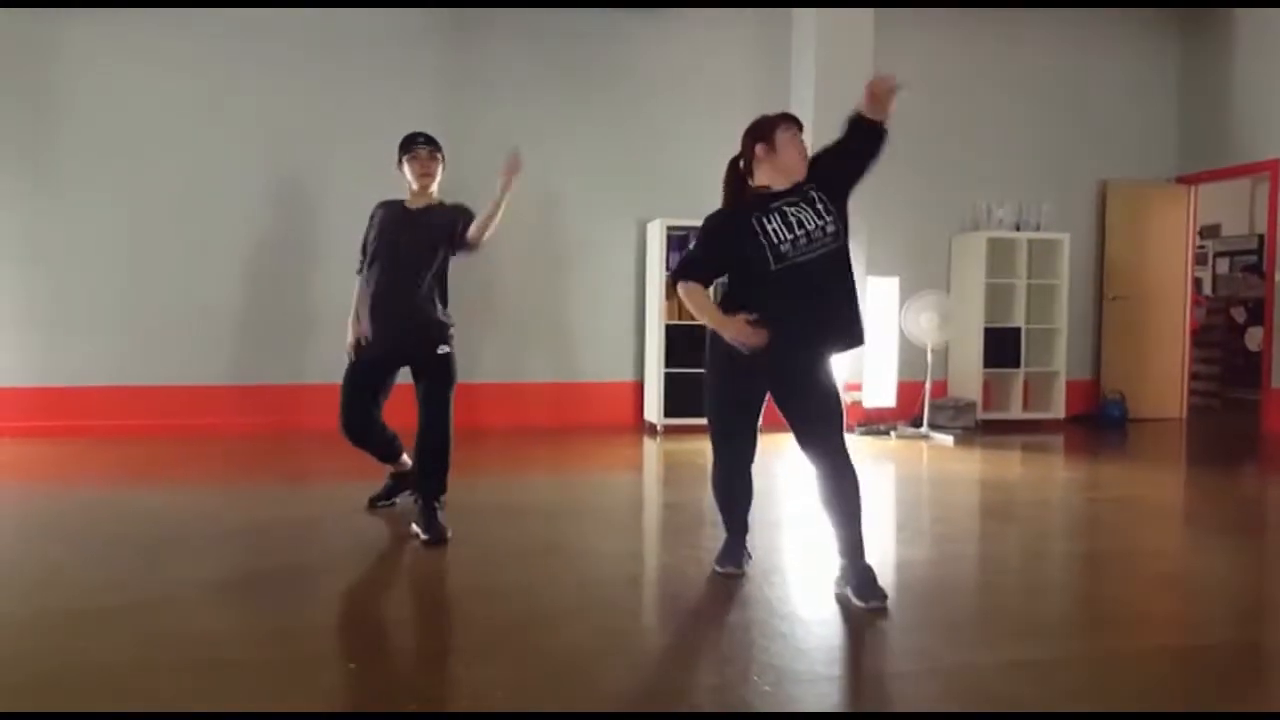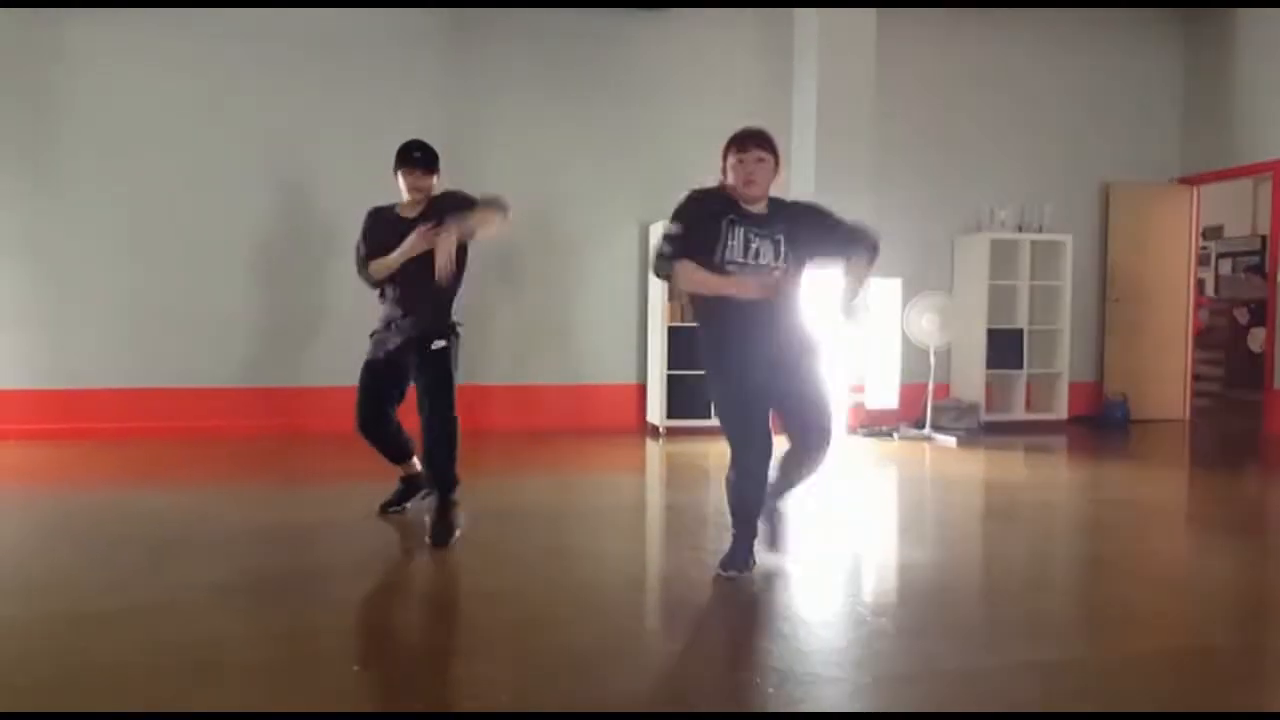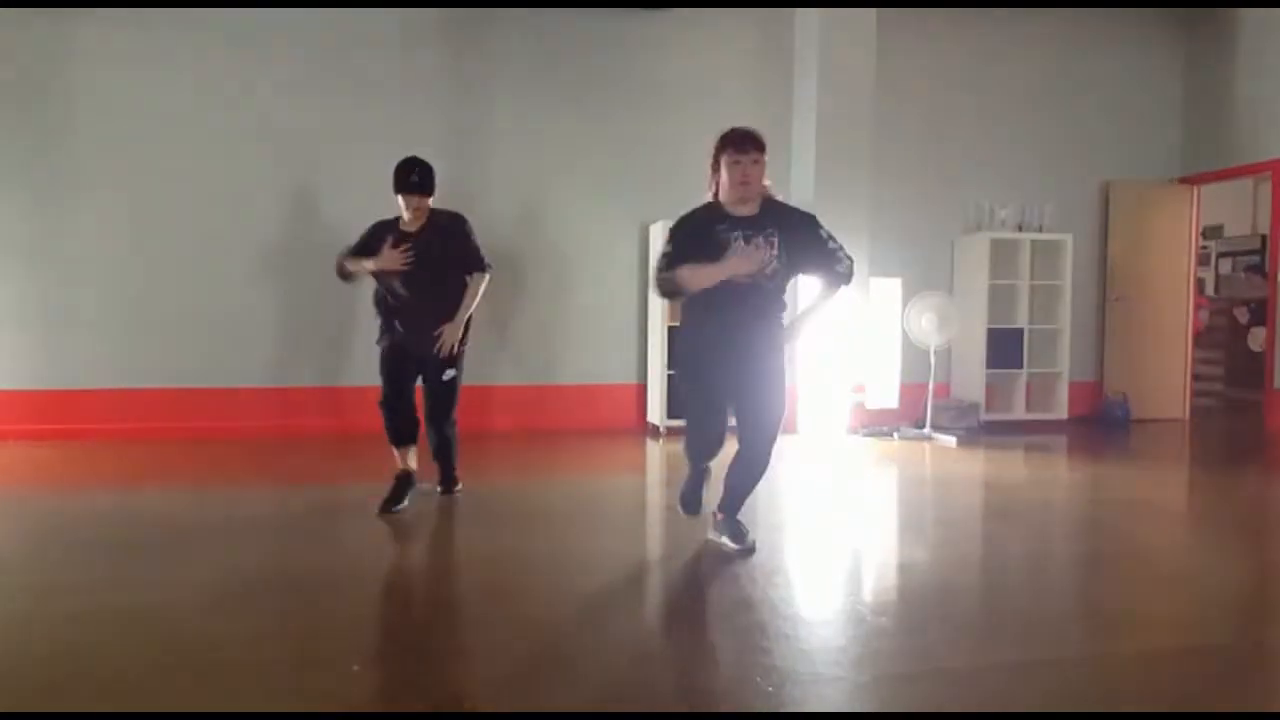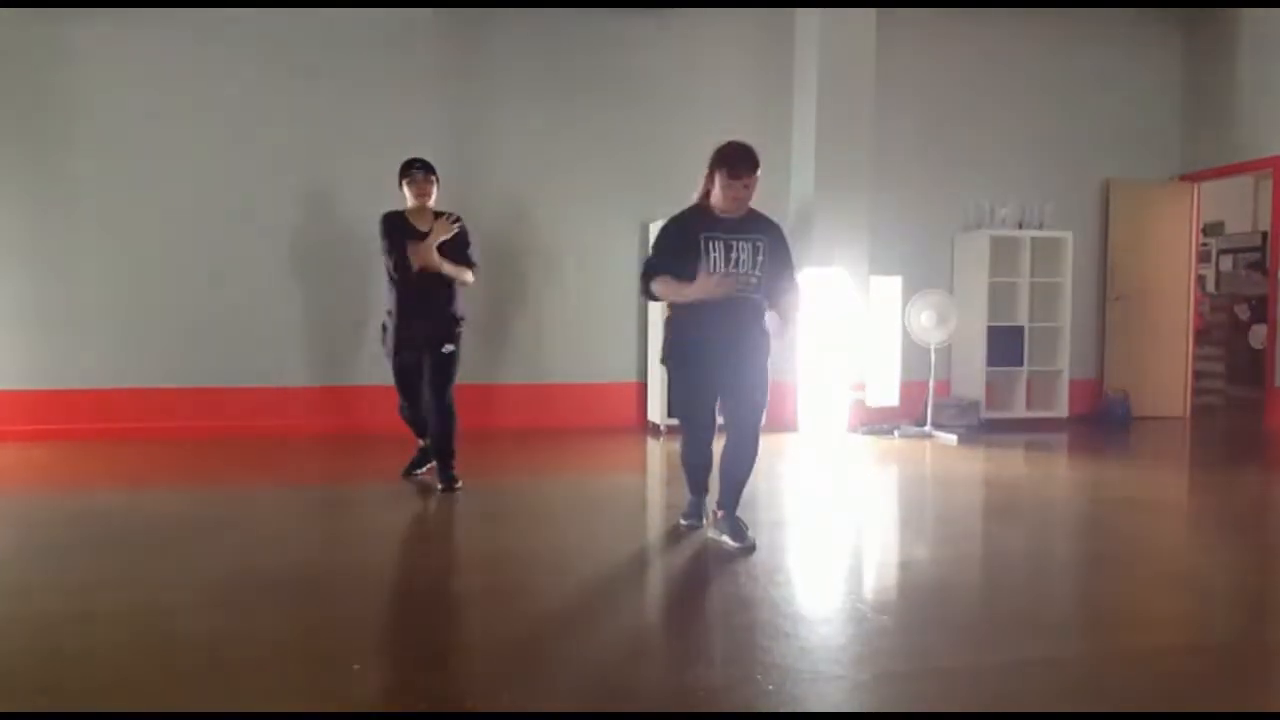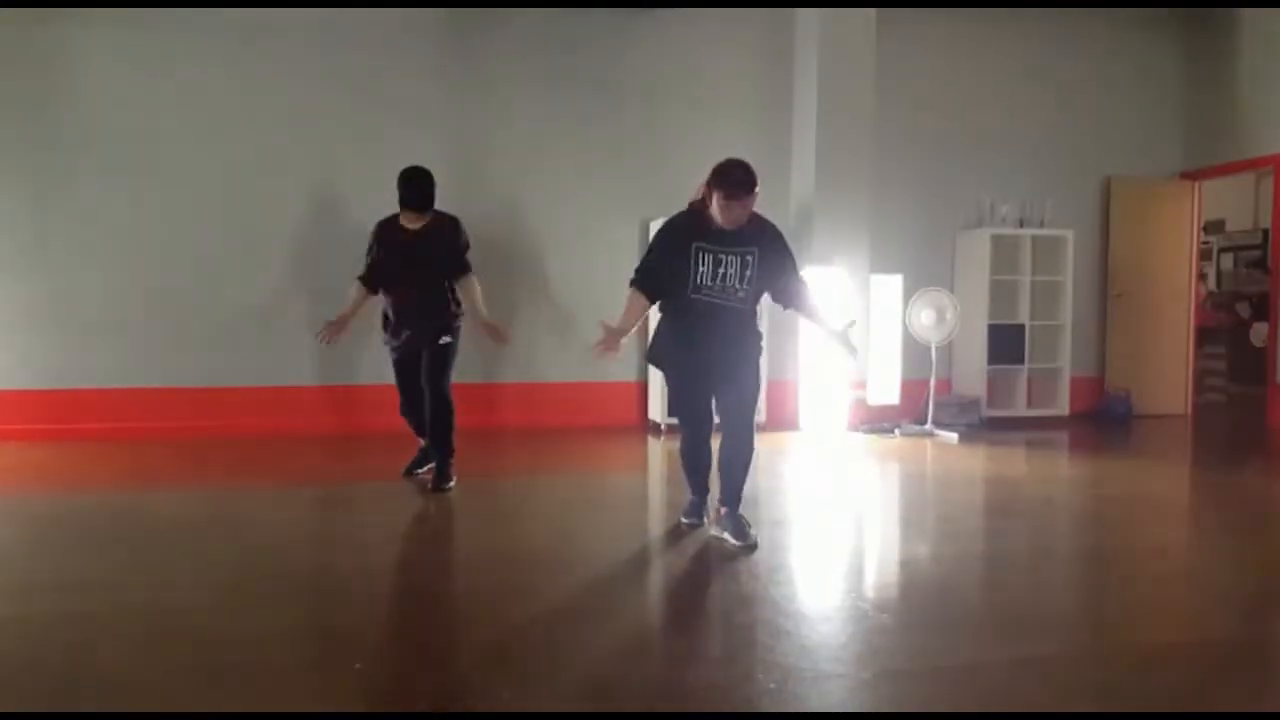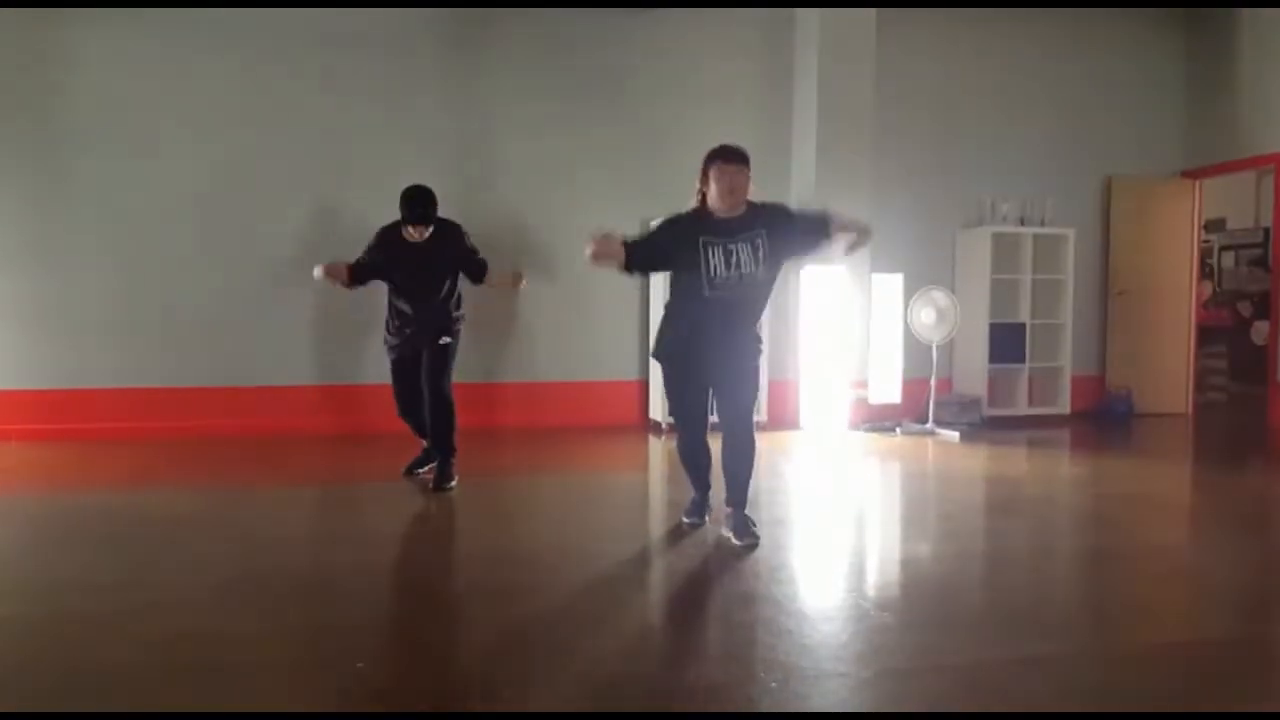
dt=0.3s
person 1, frame 1
left shoulder: (826, 182)
right shoulder: (732, 218)
left elbow: (865, 133)
right elbow: (686, 280)
left wrist: (877, 100)
right wrist: (721, 324)
left hip: (806, 354)
right hip: (739, 352)
left knee: (830, 454)
right knee: (732, 455)
left ankle: (853, 564)
right ankle: (734, 540)
person 1, frame 2
left shoulder: (797, 218)
right shoulder: (703, 209)
left elbow: (861, 243)
right elbow: (667, 265)
left wrist: (851, 292)
right wrist: (730, 286)
left hip: (791, 351)
right hip: (731, 357)
left knee: (814, 439)
right knee: (750, 453)
left ankle: (770, 500)
right ankle: (743, 540)
person 1, frame 3
left shoulder: (791, 222)
right shoulder: (695, 225)
left elbow: (841, 268)
right elbow: (670, 283)
left wrist: (804, 318)
right wrist: (726, 268)
left hip: (761, 353)
right hip: (704, 353)
left knee: (759, 444)
right knee: (704, 437)
left ankle: (727, 516)
right ankle: (696, 480)
person 1, frame 4
left shoulder: (766, 231)
right shoulder: (682, 227)
left elbow: (785, 288)
right elbow: (652, 282)
left wrist: (787, 313)
right wrist: (693, 289)
left hip: (746, 349)
right hip: (690, 350)
left knee: (745, 434)
right knee: (697, 433)
left ankle: (726, 512)
right ankle: (696, 499)
person 1, frame 5
left shoulder: (766, 237)
right shoulder: (679, 231)
left elbow: (792, 288)
right elbow: (646, 284)
left wrist: (828, 328)
right wrist: (620, 329)
left hip: (739, 349)
right hip: (684, 348)
left knee: (739, 430)
right knee: (694, 428)
left ankle: (728, 512)
right ankle: (699, 498)
person 1, frame 6
left shoulder: (775, 221)
right shoulder: (683, 229)
left elbow: (816, 227)
right elbow: (634, 256)
left wrist: (847, 228)
right wrist: (609, 250)
left hip: (740, 344)
right hip: (685, 347)
left knee: (738, 426)
right knee: (690, 428)
left ankle: (737, 511)
right ankle: (700, 496)
person 2, frame 1
left shoulder: (453, 215)
right shoulder: (384, 213)
left elbow: (475, 237)
right elbow: (365, 268)
left wrist: (505, 185)
right wrist: (354, 319)
left hip: (428, 331)
right hip: (378, 333)
left knee: (435, 416)
right knee: (356, 419)
left ankle: (428, 508)
right ankle: (402, 468)
person 2, frame 2
left shoulder: (450, 207)
right shoulder: (378, 219)
left elbow: (497, 211)
right elbow: (368, 272)
left wrist: (454, 232)
right wrist: (406, 250)
left hip: (434, 331)
right hip: (391, 332)
left knee: (436, 407)
right knee: (371, 417)
left ankle: (445, 502)
right ankle: (414, 475)
person 2, frame 3
left shoulder: (453, 225)
right shoulder: (380, 233)
left elbow: (480, 271)
right elbow: (344, 267)
left wrist: (458, 320)
right wrist: (372, 264)
left hip: (441, 337)
right hip: (398, 335)
left knee: (439, 411)
right knee: (393, 400)
left ankle: (447, 466)
right ankle: (405, 473)
person 2, frame 4
left shoulder: (453, 226)
right shoulder: (391, 223)
left elbow: (469, 275)
right elbow: (401, 268)
left wrist: (439, 262)
right wrist: (433, 239)
left hip: (443, 327)
right hip: (402, 329)
left knee: (440, 397)
right knee: (411, 401)
left ankle: (446, 464)
right ankle: (426, 447)
person 2, frame 5
left shoulder: (449, 227)
right shoulder: (384, 231)
left elbow: (465, 274)
right elbow: (369, 280)
left wrist: (482, 316)
right wrist: (344, 317)
left hip: (441, 325)
right hip: (400, 328)
left knee: (436, 388)
right knee: (409, 395)
left ankle: (444, 462)
right ankle: (428, 446)
person 2, frame 6
left shoulder: (452, 234)
right shoulder: (386, 238)
left elbow: (479, 271)
right elbow: (357, 272)
left wrist: (506, 280)
right wrist: (335, 271)
left hip: (442, 328)
right hip: (401, 331)
left knee: (436, 389)
right knee: (407, 398)
left ankle: (446, 461)
right ankle: (431, 447)
